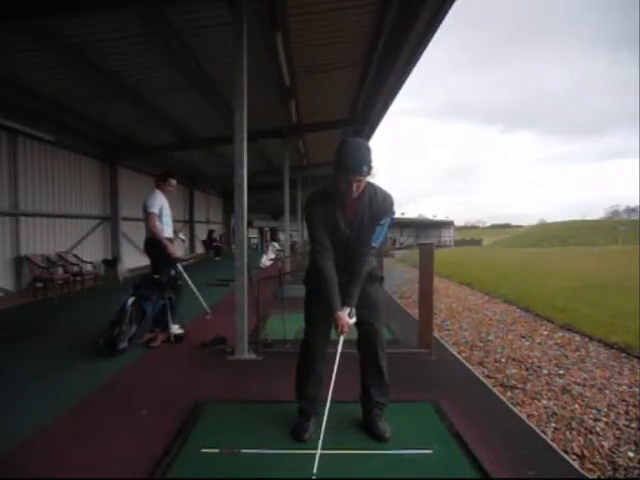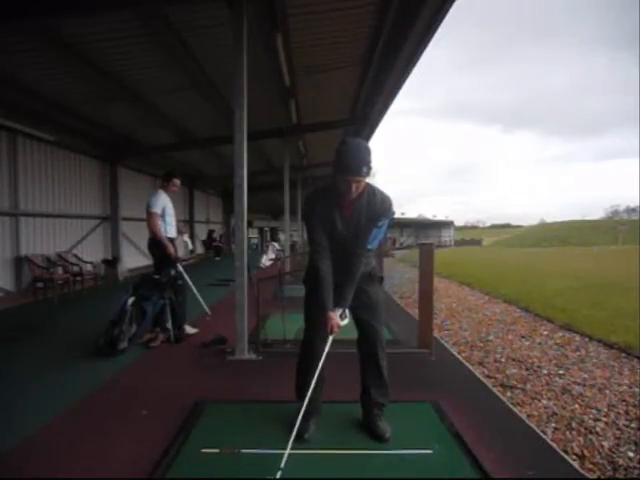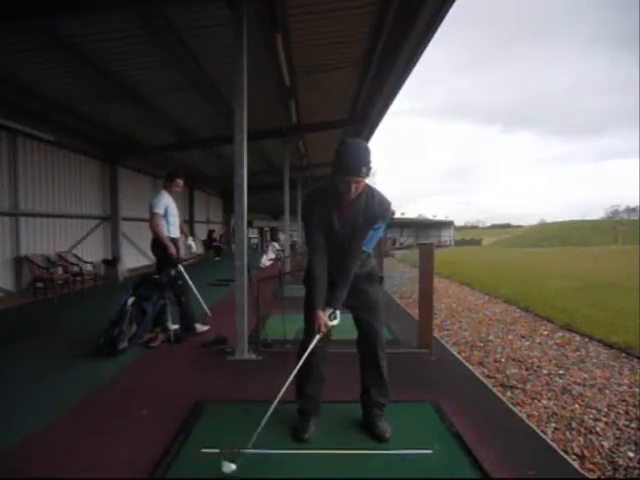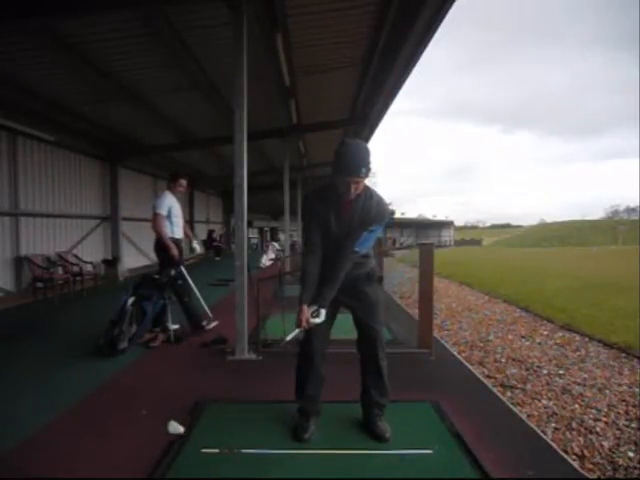
dt=0.5s
person 1, frame 1
left shoulder: (382, 202)
right shoulder: (317, 203)
left elbow: (364, 254)
right elbow: (323, 256)
left wrist: (350, 302)
right wrist: (335, 308)
left hip: (364, 277)
right hip: (323, 277)
left knee: (373, 342)
right knee: (314, 343)
left ankle: (374, 412)
right ankle: (308, 412)
person 1, frame 2
left shoulder: (380, 204)
right shoulder: (316, 202)
left elbow: (361, 255)
right elbow: (320, 256)
left wrist: (343, 303)
right wrist: (328, 307)
left hip: (363, 278)
right hip: (323, 278)
left knee: (373, 343)
right knee: (313, 344)
left ankle: (374, 412)
right ankle: (307, 411)
person 1, frame 3
left shoulder: (379, 205)
right shoulder: (315, 201)
left elbow: (355, 256)
right elbow: (317, 255)
left wrist: (335, 304)
right wrist: (318, 305)
left hip: (362, 278)
right hip: (322, 277)
left knee: (373, 343)
right knee: (313, 343)
left ankle: (374, 412)
right ankle: (308, 412)
person 1, frame 4
left shoulder: (377, 208)
right shoulder: (315, 201)
left elbow: (348, 256)
right elbow: (312, 252)
left wrist: (322, 302)
right wrist: (305, 301)
left hip: (361, 278)
right hip: (322, 277)
left knee: (373, 343)
right knee: (312, 344)
left ankle: (374, 412)
right ankle: (308, 412)
person 2, frame 1
left shoulder: (161, 199)
right shoulder: (155, 198)
right elbow: (151, 224)
left wrist: (174, 234)
right wrist: (167, 244)
left hip: (161, 244)
right hip: (158, 244)
right knee: (171, 284)
left ankle: (160, 325)
right ankle: (164, 326)
person 2, frame 2
left shoulder: (165, 199)
right shoulder: (158, 198)
left elbow: (170, 223)
right elbow: (152, 224)
left wrist: (182, 233)
right wrist: (167, 244)
left hip: (166, 244)
right hip: (162, 244)
right knee: (176, 285)
person 2, frame 3
left shoulder: (170, 200)
right shoulder: (161, 198)
left elbow: (177, 222)
right elbow: (154, 224)
left wrist: (188, 237)
right wrist: (168, 244)
left hip: (170, 244)
right hip: (165, 245)
left knee: (165, 284)
right knee: (178, 285)
right ankle: (189, 324)
person 2, frame 4
left shoulder: (174, 201)
right shoulder: (165, 199)
left elbow: (181, 223)
right elbow: (157, 225)
left wrist: (192, 240)
right wrist: (171, 246)
left hip: (174, 244)
right hip: (168, 245)
right knee: (180, 285)
left ankle: (160, 325)
right ankle: (197, 322)
